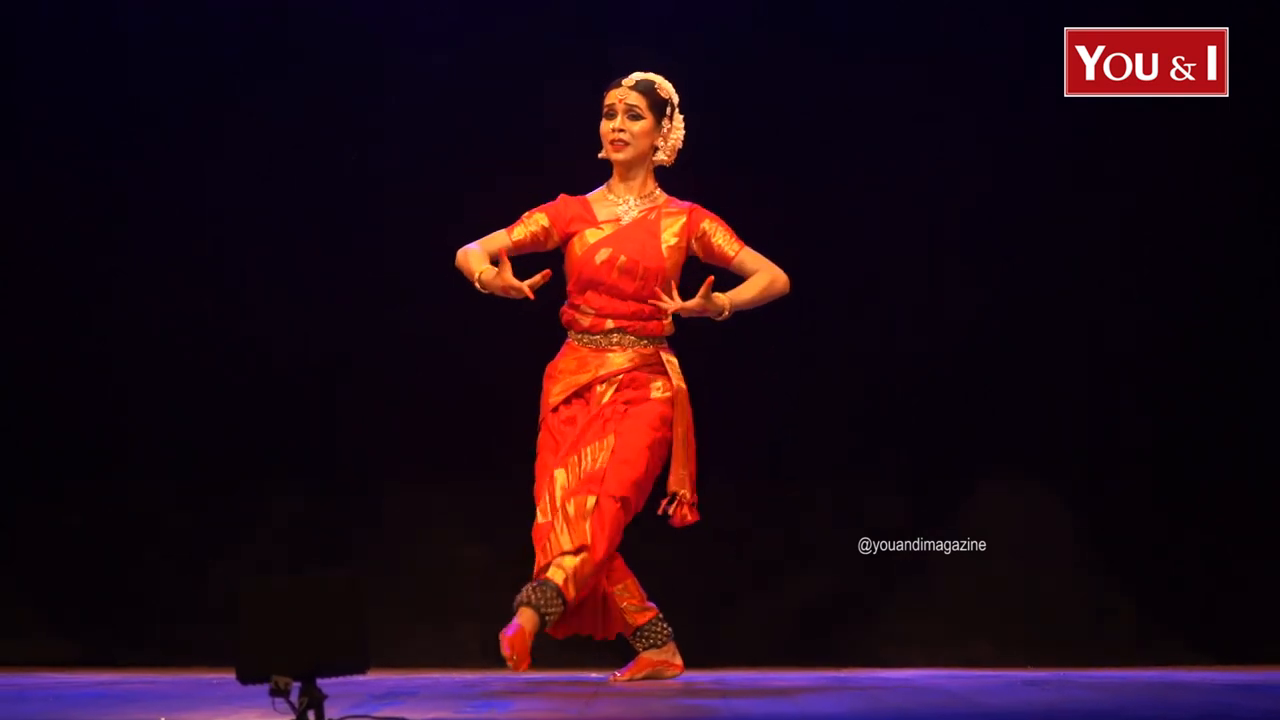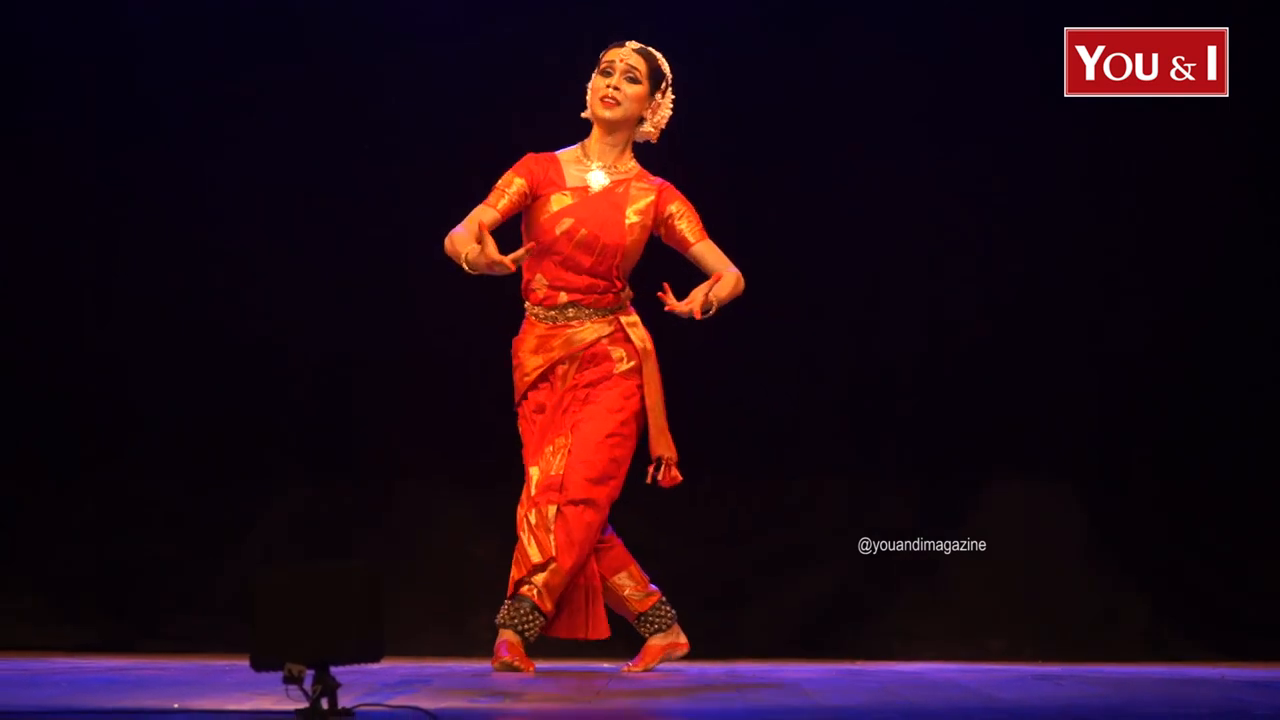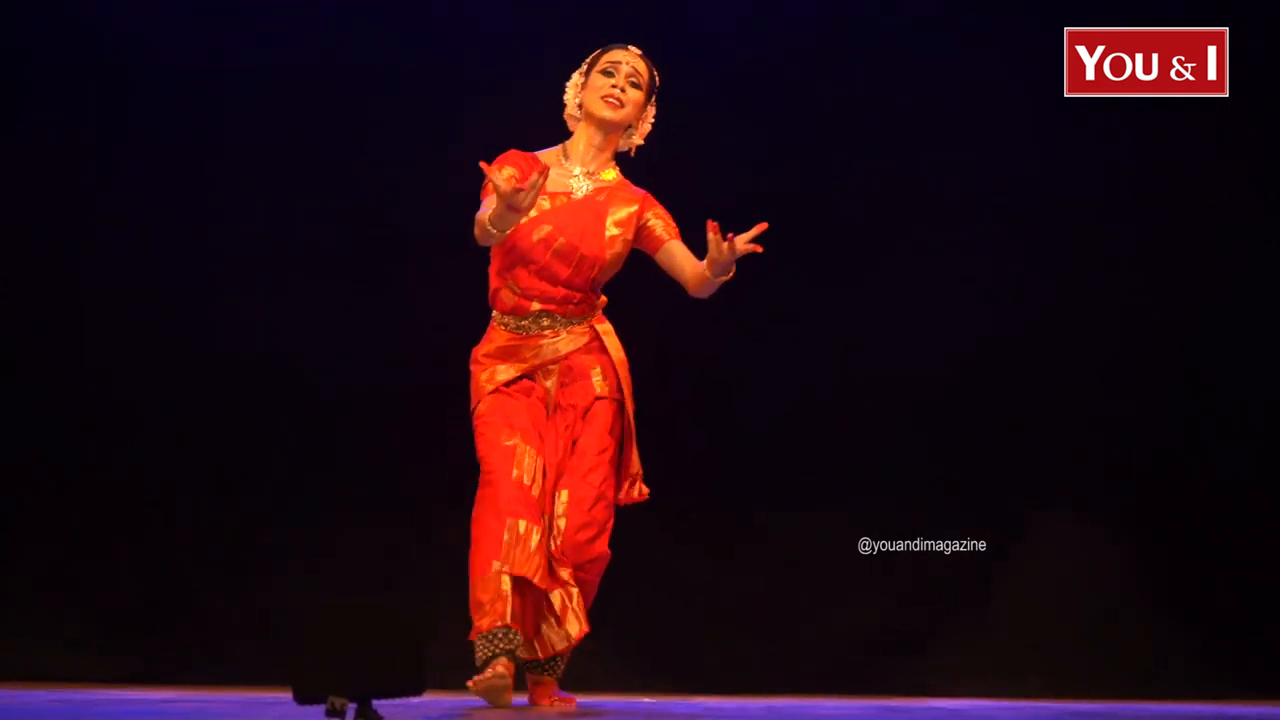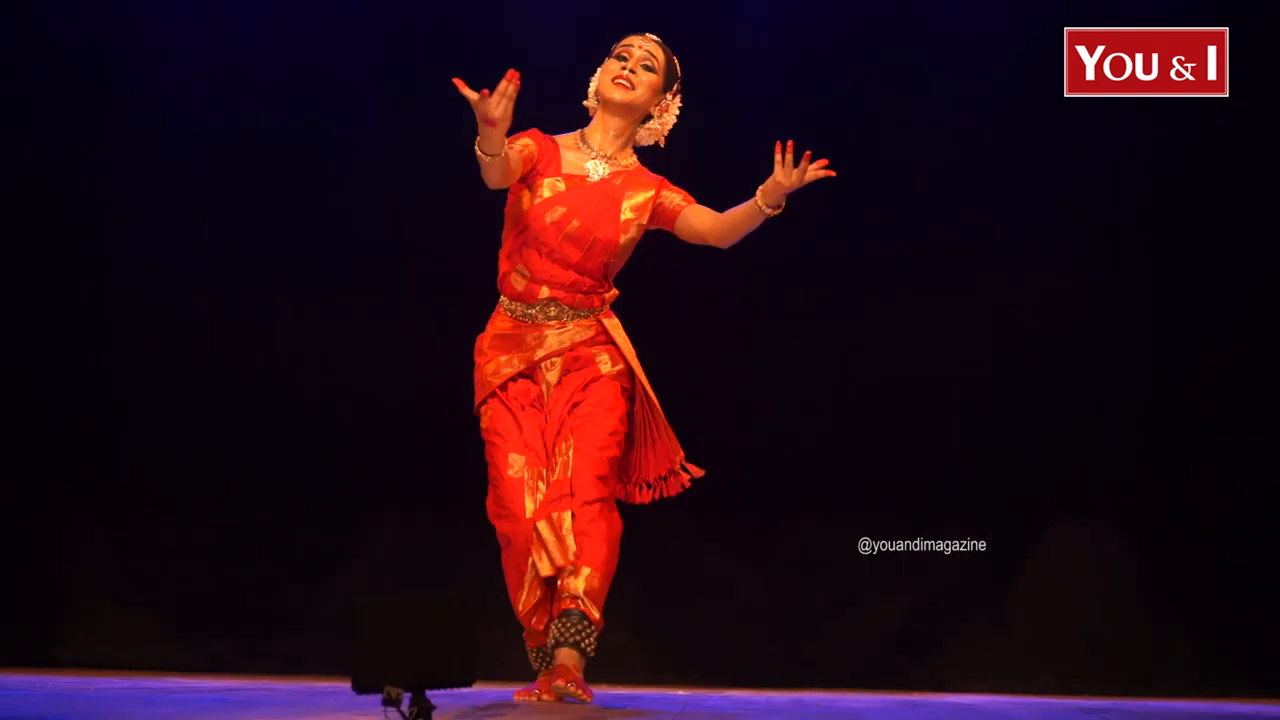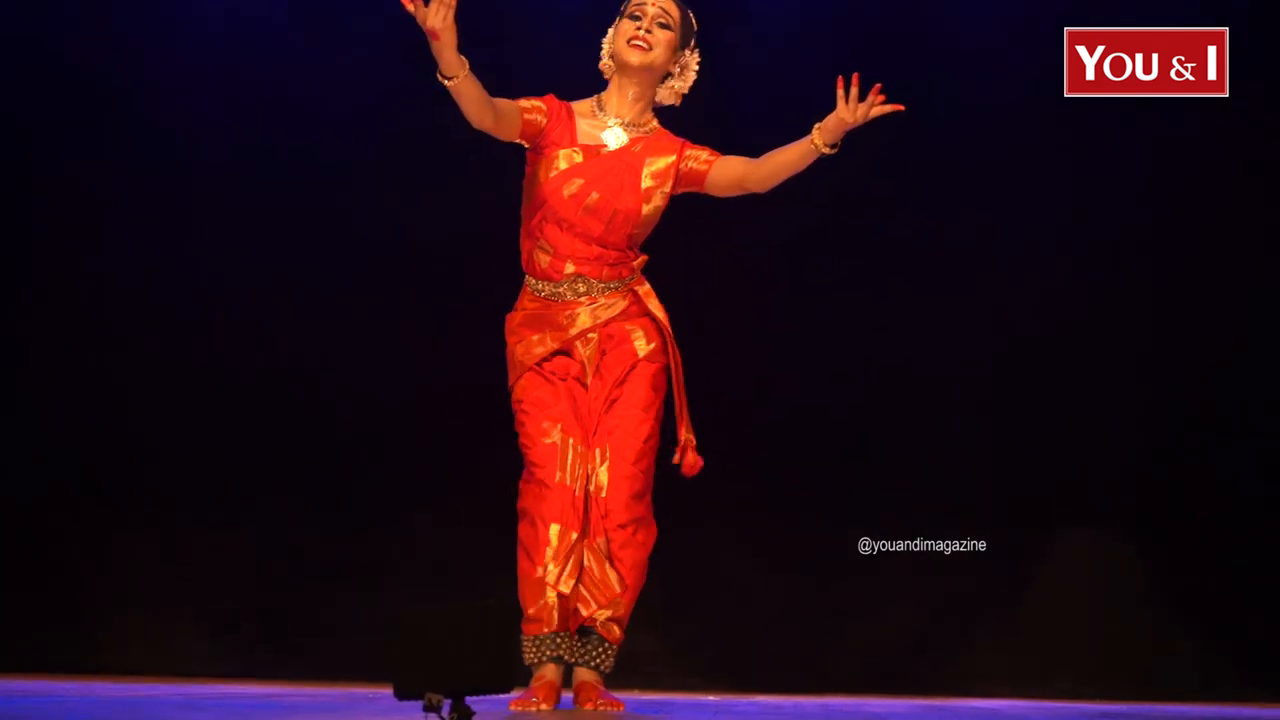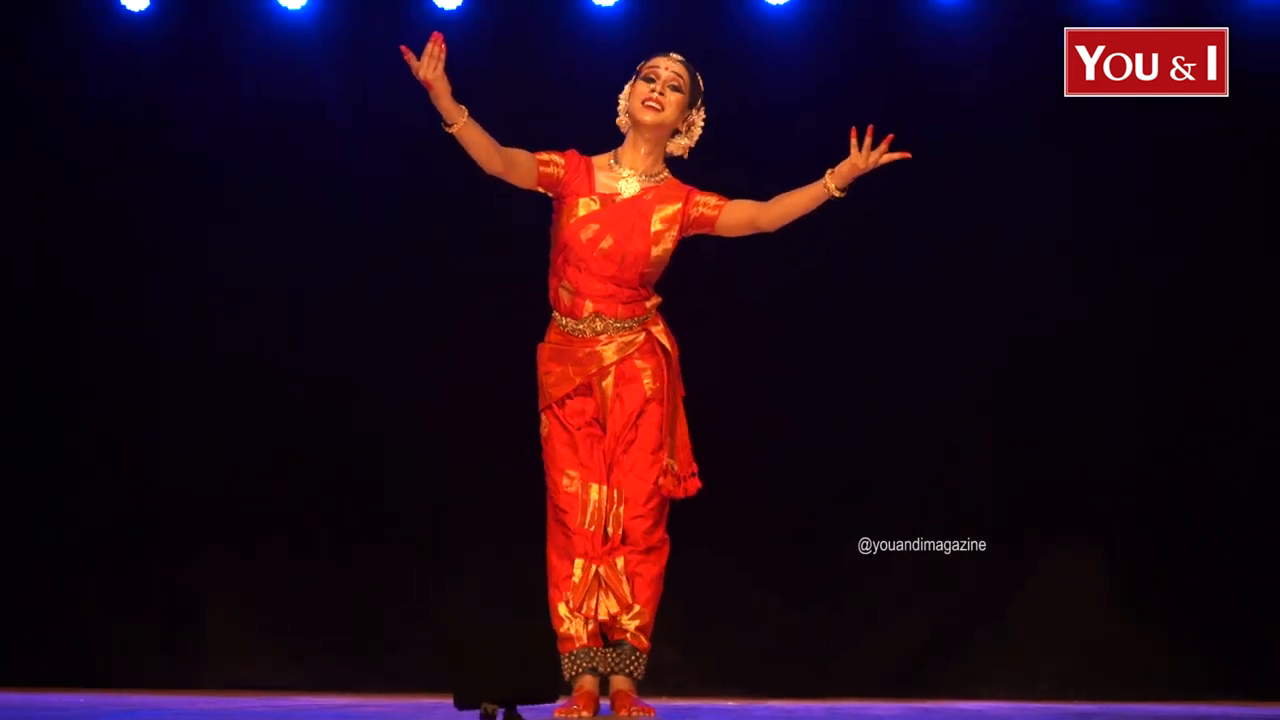
dt=0.5s
person 1, frame 1
left shoulder: (685, 219)
right shoulder: (570, 212)
left elbow: (775, 279)
right elbow: (469, 252)
left wrist: (716, 307)
right wrist: (490, 277)
left hip: (644, 382)
right hip: (574, 381)
left knee: (597, 490)
right knee: (565, 513)
left ankle: (533, 613)
right ankle: (657, 646)
person 1, frame 2
left shoulder: (655, 196)
right shoulder: (538, 170)
left elbow: (731, 275)
right elbow: (460, 233)
left wrist: (703, 300)
right wrist: (476, 253)
left hip: (610, 355)
right hip: (540, 356)
left knee: (573, 492)
right knee: (564, 505)
left ankle: (514, 628)
right ankle: (662, 628)
person 1, frame 3
left shoulder: (634, 205)
right shoulder: (518, 169)
left elbow: (697, 281)
right elbow: (485, 231)
left wrist: (724, 260)
right wrist: (505, 214)
left hip: (583, 363)
right hip: (506, 361)
left knee: (577, 523)
right knee: (514, 486)
left ankle: (547, 667)
right ankle: (500, 660)
person 1, frame 4
left shoulder: (648, 190)
right shoulder: (537, 150)
left elbow: (718, 231)
right elbow: (495, 174)
left wrist: (771, 196)
right wrist: (490, 133)
left hip: (589, 352)
right hip: (512, 351)
left knee: (583, 491)
right knee: (524, 508)
left ankle: (569, 658)
right ankle: (546, 663)
person 1, frame 5
left shoulder: (669, 157)
right shoulder: (552, 119)
left elbow: (754, 175)
right elbow: (485, 115)
left wrist: (829, 133)
left hip: (624, 332)
right hip: (544, 330)
left knee: (619, 496)
right knee: (553, 483)
left ankle: (589, 669)
right ankle: (546, 667)
person 1, frame 6
left shoulder: (681, 202)
right shoulder: (573, 172)
left elbow: (766, 216)
right elbow: (499, 161)
left wrist: (841, 176)
right wrist: (443, 98)
left hip: (638, 365)
right hip: (568, 362)
left knee: (637, 518)
right knee: (576, 517)
